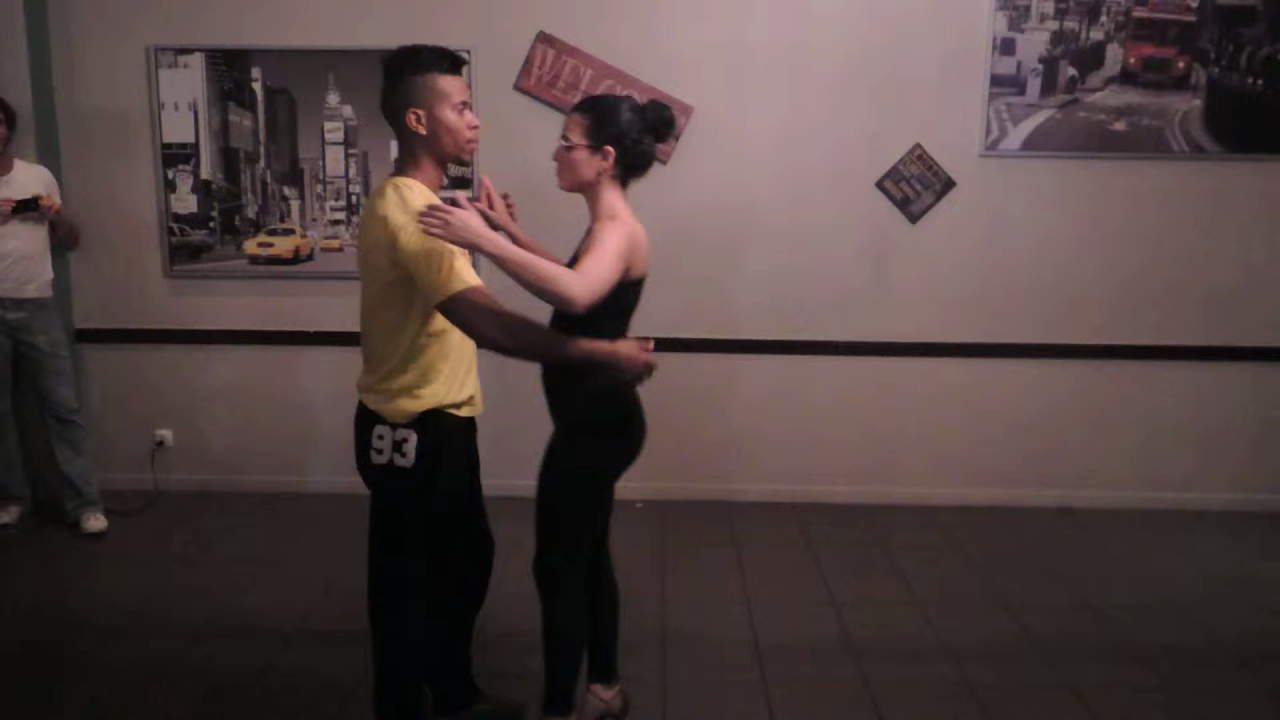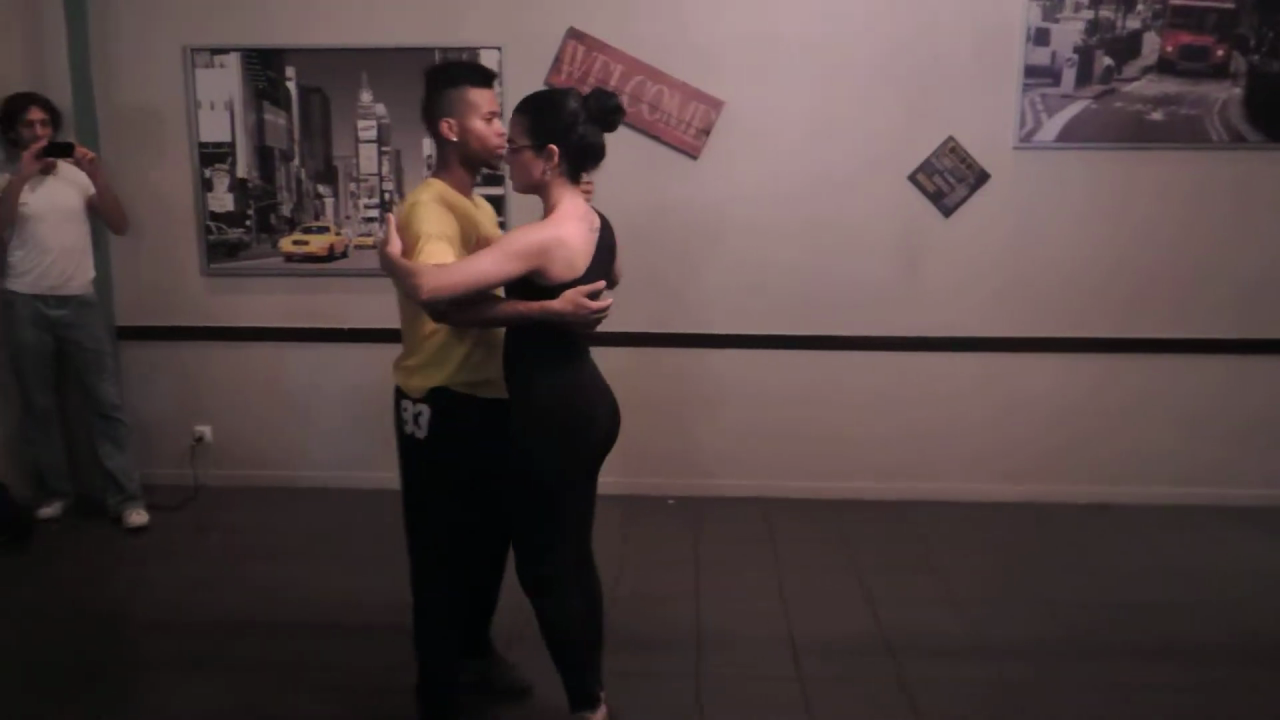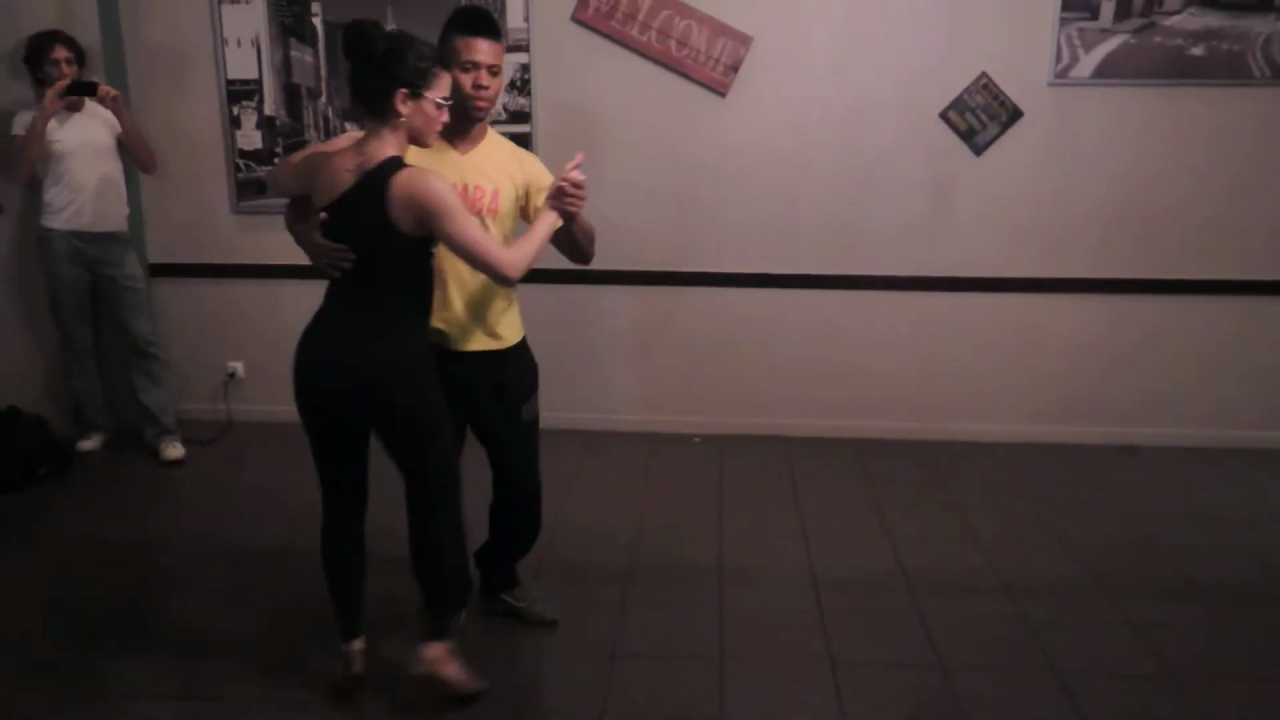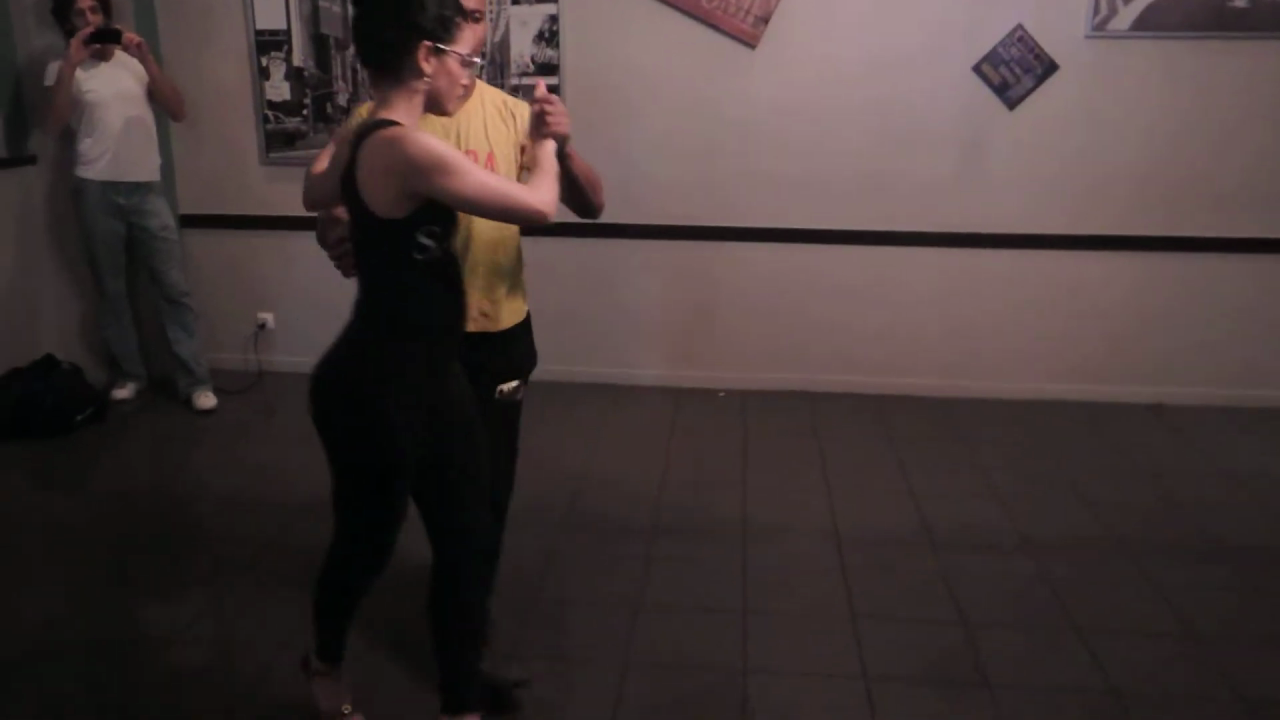
dt=1s
person 1, frame 1
left shoulder: (620, 231)
right shoulder: (605, 227)
left elbow: (577, 294)
right elbow: (572, 276)
left wrist: (485, 241)
right wrist: (509, 229)
left hip: (595, 422)
right hip: (593, 417)
left knee: (557, 566)
right knee: (587, 556)
person 1, frame 2
left shoulder: (541, 240)
right shoulder: (596, 224)
left elbow: (429, 288)
left wrist: (391, 255)
left hip: (555, 418)
right hip: (589, 406)
left knee: (543, 570)
right knee: (571, 557)
person 1, frame 3
left shoulder: (326, 166)
right shoulder: (419, 187)
left elbow: (278, 180)
right elbow: (507, 266)
left wrist: (337, 144)
right wrist: (551, 212)
left hip: (322, 355)
right hip: (391, 362)
left knee: (341, 502)
right knee: (439, 498)
left ankle: (352, 645)
right ankle: (439, 642)
person 1, frame 4
left shoulder: (368, 142)
right shoulder: (407, 148)
left elbow: (316, 192)
right elbow: (539, 205)
right wrist: (544, 140)
left hip: (433, 377)
right hip: (371, 386)
left knee: (470, 544)
right knee: (364, 545)
person 2, frame 1
left shoulder: (405, 201)
right shoulder: (412, 213)
right elbow: (487, 323)
right wrist: (607, 354)
left hip: (432, 422)
right hip: (416, 431)
left knee: (465, 560)
right knee: (412, 582)
person 2, frame 2
left shoulder: (476, 205)
right shoulder: (430, 208)
right elbow: (444, 301)
right wrist: (550, 309)
left hip: (486, 399)
right hip: (440, 406)
left knee: (492, 538)
right knee: (446, 557)
left ankle: (473, 650)
person 2, frame 3
left shoulder: (521, 164)
right shoulder: (399, 152)
left elbow: (581, 254)
right elbow: (303, 205)
left wrist: (571, 213)
right wrist: (316, 245)
left hip: (502, 354)
right hip: (426, 354)
left knee: (522, 481)
left ankle: (501, 581)
person 2, frame 4
left shoulder: (513, 116)
left elbow: (591, 206)
left wrist: (562, 144)
right wrist: (332, 226)
left hip: (497, 333)
left knee: (487, 487)
person 3, frame 1
left shoulder: (39, 175)
left elbow: (70, 242)
left wrist: (59, 218)
left hip: (37, 306)
left knee: (64, 406)
left ankle: (84, 501)
person 3, frame 2
left shoulder: (76, 174)
left elbow: (119, 225)
left wrist: (96, 173)
left hip: (79, 301)
left knee: (107, 401)
right knee: (39, 406)
left ankle: (126, 496)
right ankle: (54, 492)
person 3, frame 3
left shoulder: (105, 112)
right shoulder: (30, 120)
left elbow: (148, 164)
right elbow: (21, 176)
left wrist: (120, 111)
right wrist: (44, 115)
left hip: (115, 238)
right hip: (62, 241)
left knee: (142, 337)
right knee: (77, 341)
left ankle: (162, 431)
right ankle: (93, 425)
person 3, frame 4
left shoulder: (133, 61)
right shoulder: (62, 69)
left elbow: (178, 111)
right elbow: (54, 127)
left wrist: (147, 59)
right wrist: (70, 64)
left hip: (146, 188)
right hip: (96, 191)
left knee: (174, 286)
right knee: (111, 290)
left ankle: (195, 380)
right ankle: (129, 373)
